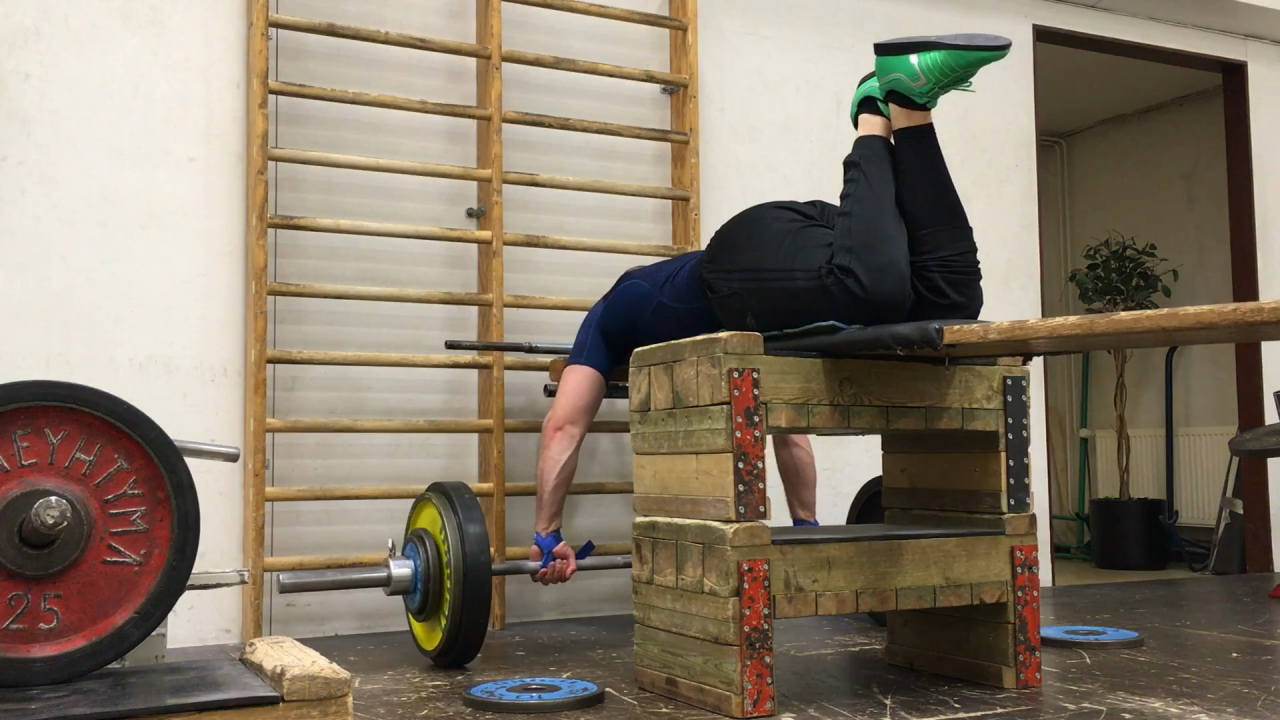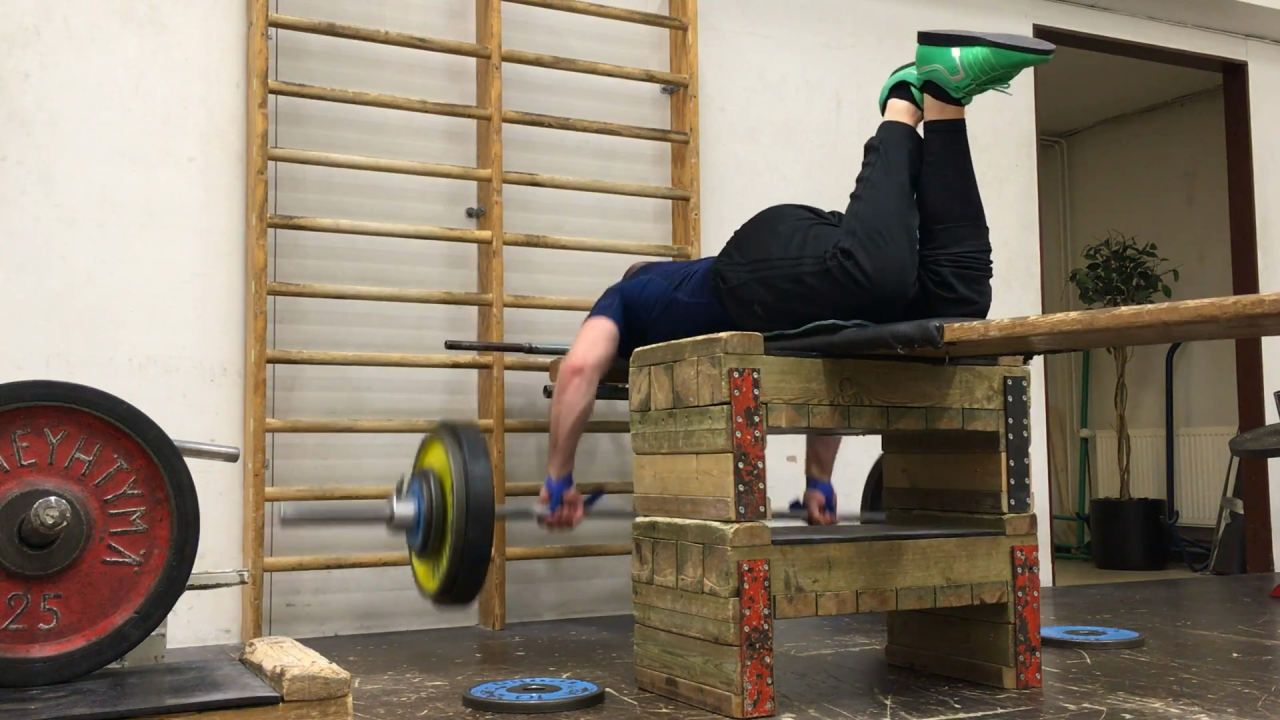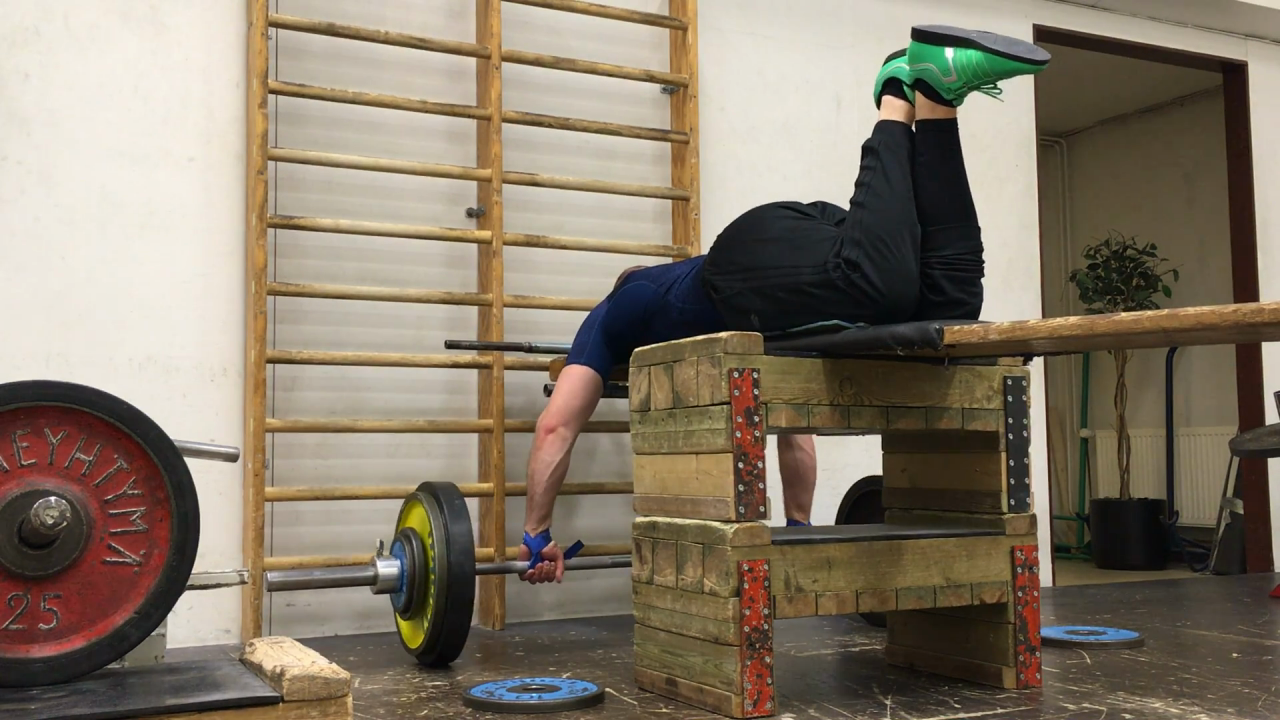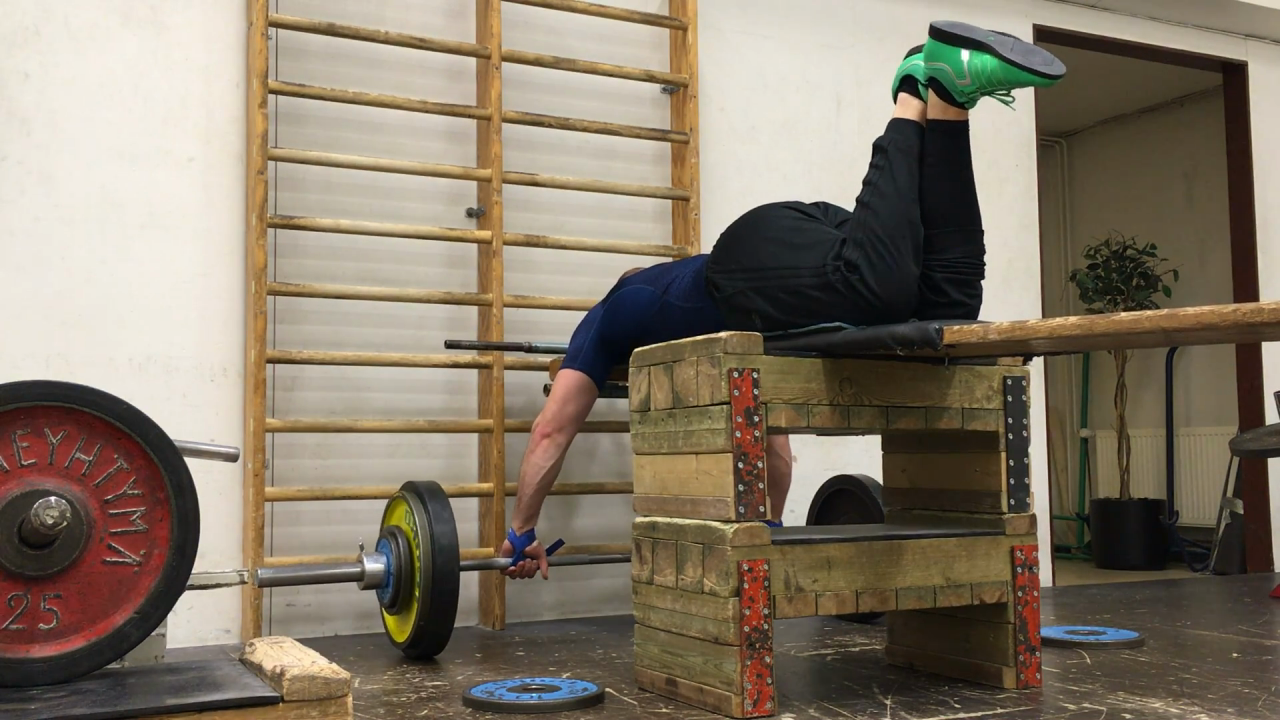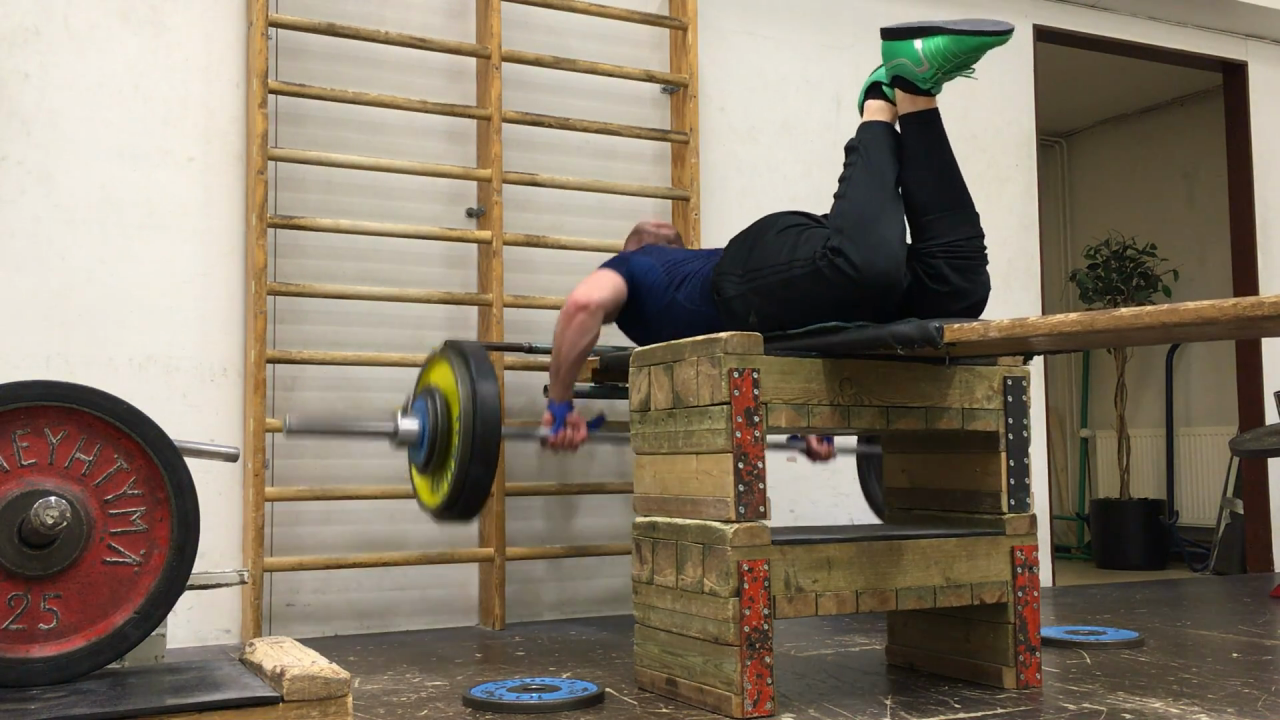
dt=1s
person 1, frame 1
left shoulder: (611, 314)
left elbow: (564, 424)
left wrist: (548, 535)
right wrist: (806, 526)
left hip: (753, 262)
left knee: (872, 288)
right knee: (949, 298)
left ankle: (875, 118)
person 1, frame 2
left shoulder: (624, 301)
left elbow: (580, 368)
left wrist: (559, 480)
right wrist: (819, 481)
left hip: (771, 262)
left knee: (916, 287)
right knee: (959, 298)
left ankle: (902, 106)
person 1, frame 3
left shoulder: (613, 318)
left elbow: (556, 426)
right elbow: (793, 427)
left wrist: (537, 535)
right wrist: (799, 527)
left hip: (758, 260)
left knee: (882, 285)
right knee: (950, 302)
left ankle: (899, 103)
right ankle: (931, 92)
person 1, frame 4
left shoulder: (609, 319)
left elbow: (551, 430)
right elbow: (770, 427)
left wrist: (522, 533)
right wrist: (772, 525)
left hip: (758, 262)
left knee: (878, 287)
right knee: (950, 305)
left ankle: (912, 101)
right ankle: (943, 91)
person 1, frame 5
left shoulder: (630, 270)
right shoulder: (699, 261)
left elbow: (586, 302)
left wrist: (559, 405)
left hip: (758, 282)
left knee: (867, 262)
right knee: (957, 279)
left ankle: (882, 104)
right ankle: (911, 90)
